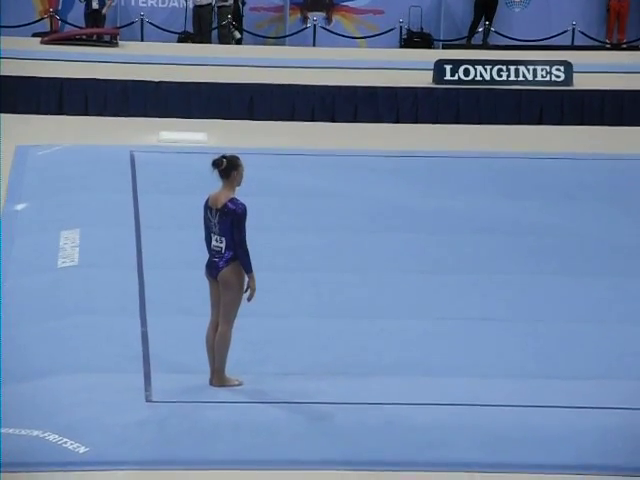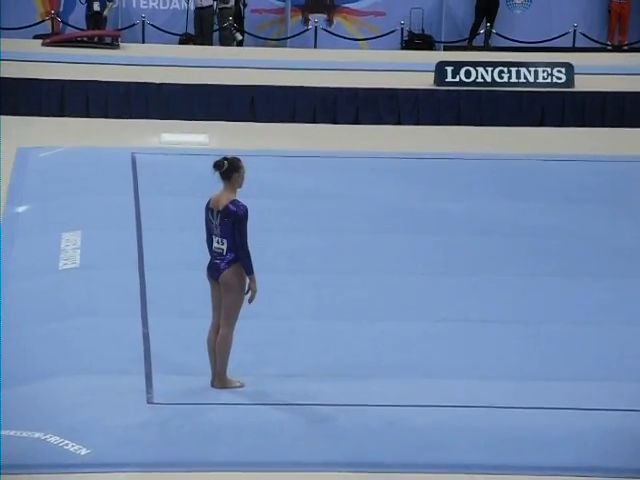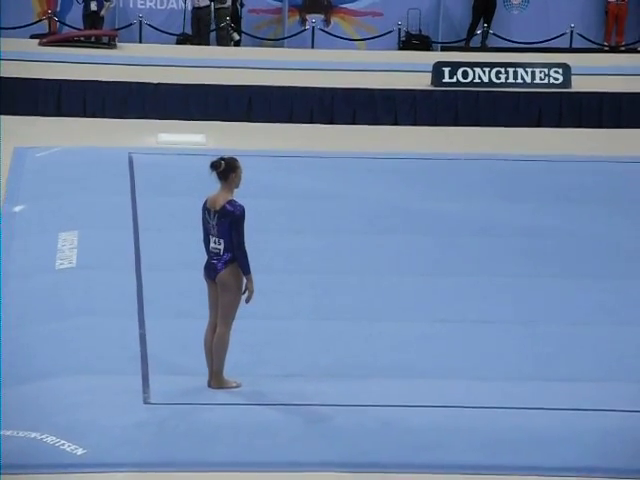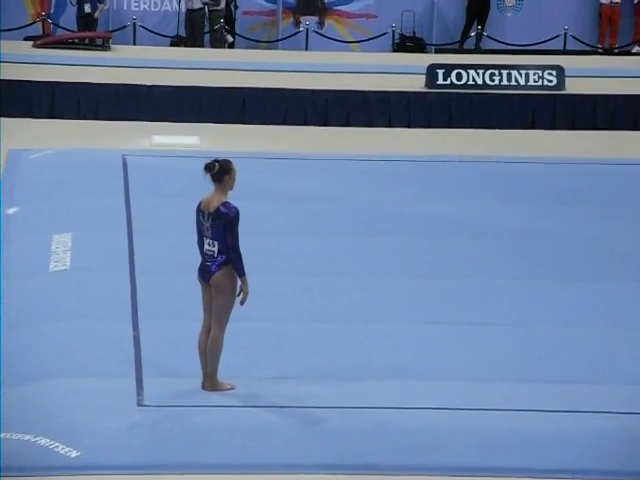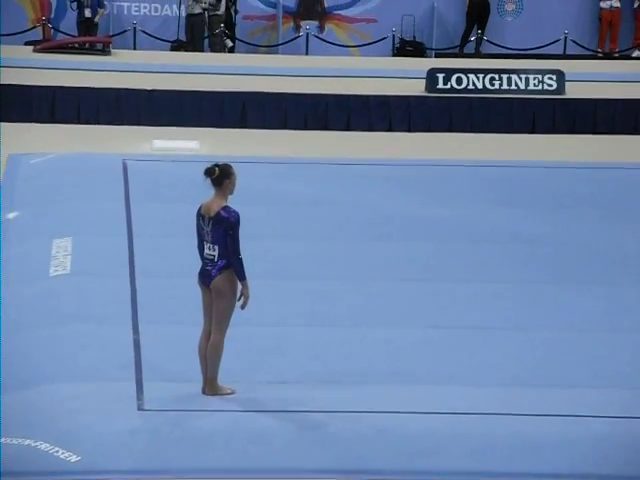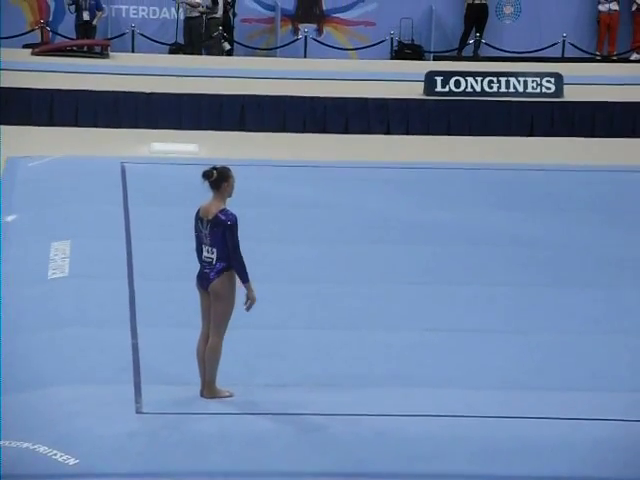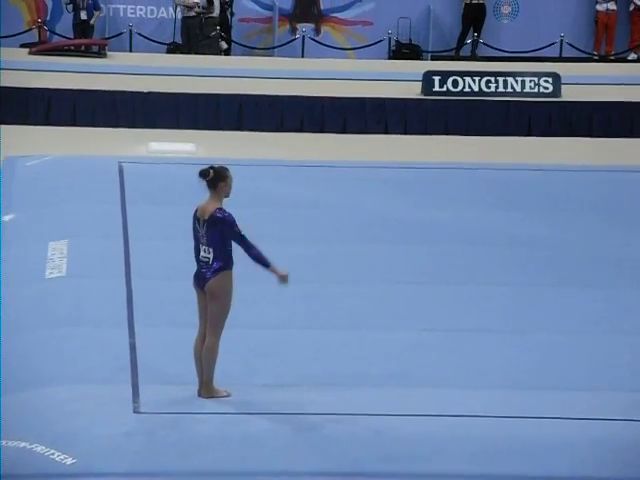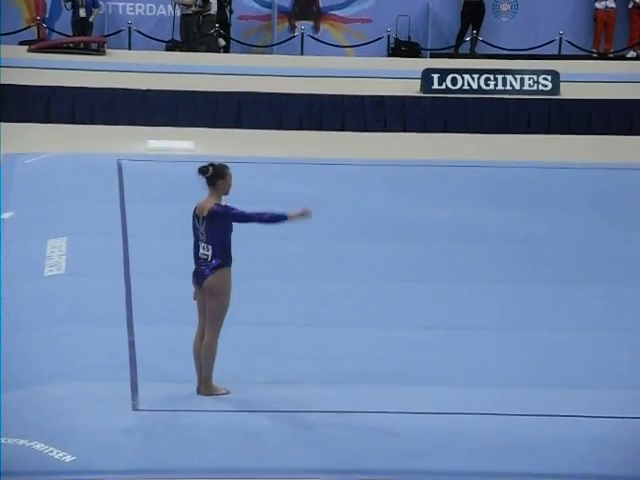
dt=0.1s
person 1, frame 1
left shoulder: (209, 201)
right shoulder: (237, 207)
left elbow: (207, 237)
right elbow: (241, 245)
right wrist: (251, 277)
left hip: (212, 265)
right hip: (230, 269)
left knee: (215, 321)
right knee: (225, 324)
left ankle: (214, 373)
right ankle: (220, 376)
person 1, frame 2
left shoulder: (210, 203)
right shoulder: (238, 208)
left elbow: (209, 239)
right elbow: (242, 247)
right wrist: (252, 278)
left hip: (214, 267)
right hip: (231, 270)
left knee: (216, 323)
right knee: (227, 326)
left ankle: (215, 375)
right ankle: (221, 378)
person 1, frame 3
left shoulder: (207, 203)
right shoulder: (235, 209)
left elbow: (206, 239)
right elbow: (239, 247)
right wrist: (249, 279)
left hip: (211, 267)
right hip: (228, 271)
left knee: (213, 323)
right knee: (224, 326)
left ankle: (212, 375)
right ankle: (218, 378)
person 1, frame 4
left shoulder: (201, 205)
right shoulder: (229, 211)
left elbow: (200, 241)
right elbow: (233, 249)
right wrist: (244, 280)
left hip: (205, 269)
right hip: (222, 272)
left knee: (207, 325)
right knee: (218, 328)
left ankle: (206, 377)
right ankle: (212, 380)
person 1, frame 5
left shoulder: (201, 209)
right shoulder: (230, 215)
left elbow: (200, 245)
right elbow: (234, 253)
right wrist: (244, 285)
left hip: (204, 273)
right hip: (222, 277)
left knee: (207, 330)
right knee: (218, 333)
left ankle: (206, 382)
right ankle: (212, 384)
person 1, frame 6
left shoulder: (200, 212)
right shoulder: (227, 218)
left elbow: (198, 248)
right elbow: (235, 255)
right wrist: (249, 287)
left hip: (203, 276)
right hip: (221, 279)
left knee: (205, 333)
right knee: (216, 336)
left ankle: (204, 385)
right ankle: (211, 387)
person 1, frame 7
left shoulder: (198, 213)
right shoulder: (223, 217)
right elbow: (247, 246)
right wrist: (274, 269)
left hip: (200, 276)
right hip: (218, 278)
left knee: (203, 332)
right knee: (213, 335)
left ankle: (203, 385)
right ankle: (208, 387)
person 1, frame 8
left shoulder: (198, 209)
right shoulder: (221, 211)
right elbow: (257, 217)
right wrist: (290, 216)
left hip: (200, 272)
right hip: (217, 275)
left knee: (202, 330)
right knee: (212, 333)
left ankle: (201, 382)
right ankle: (207, 384)
